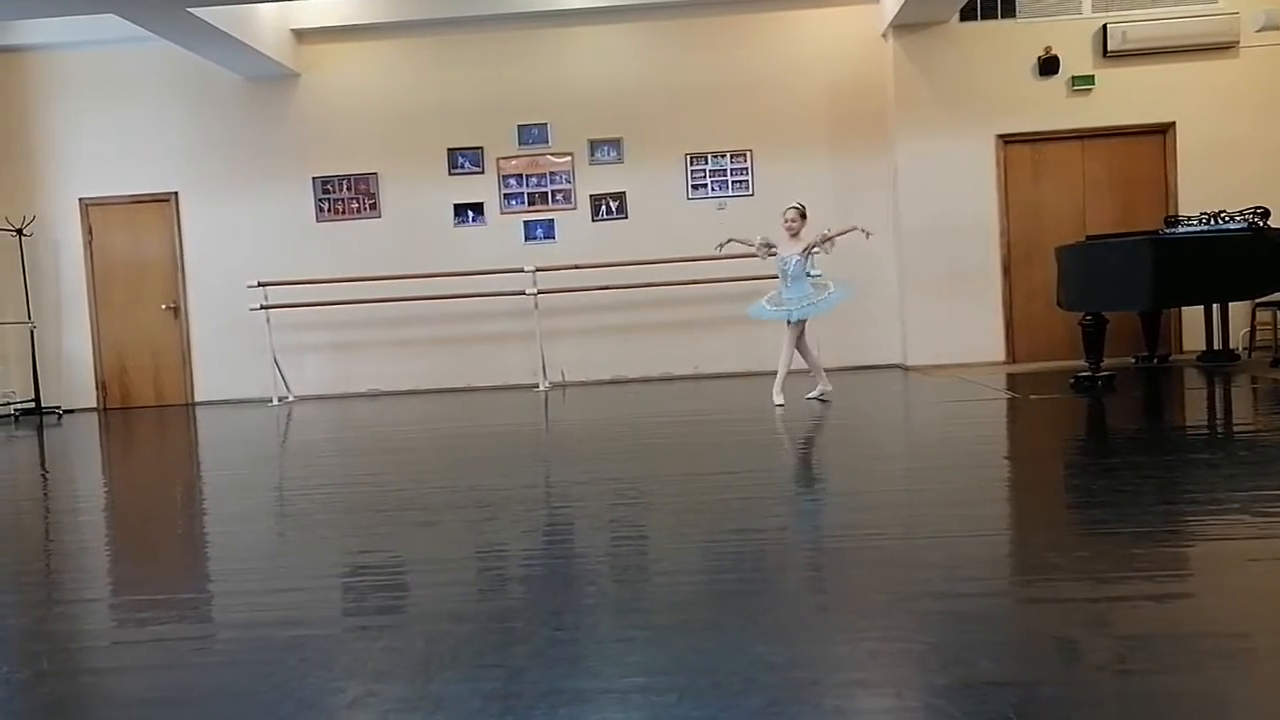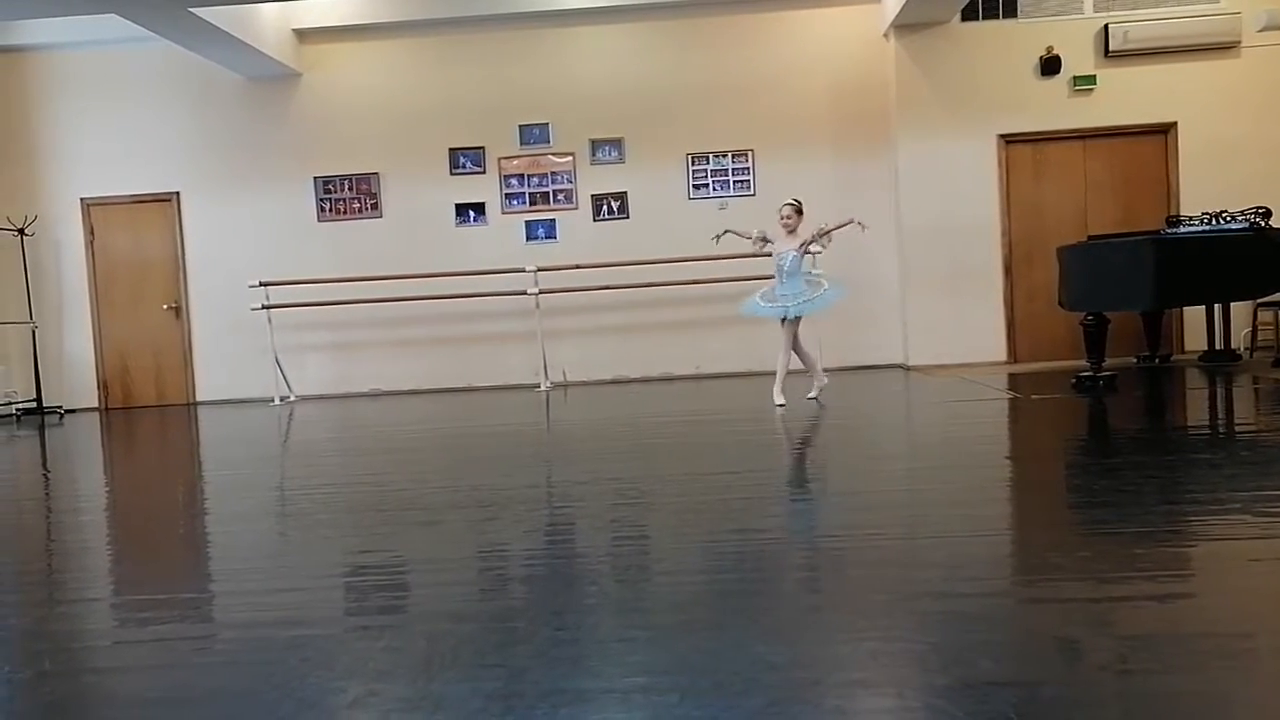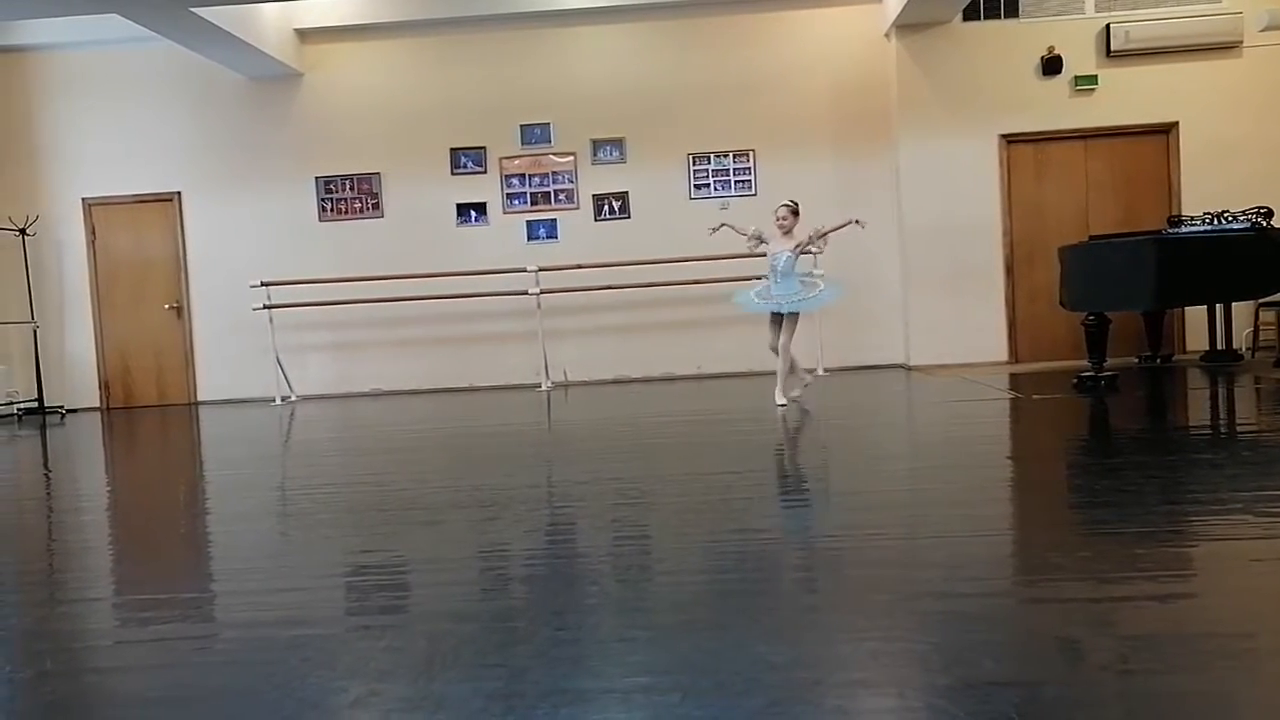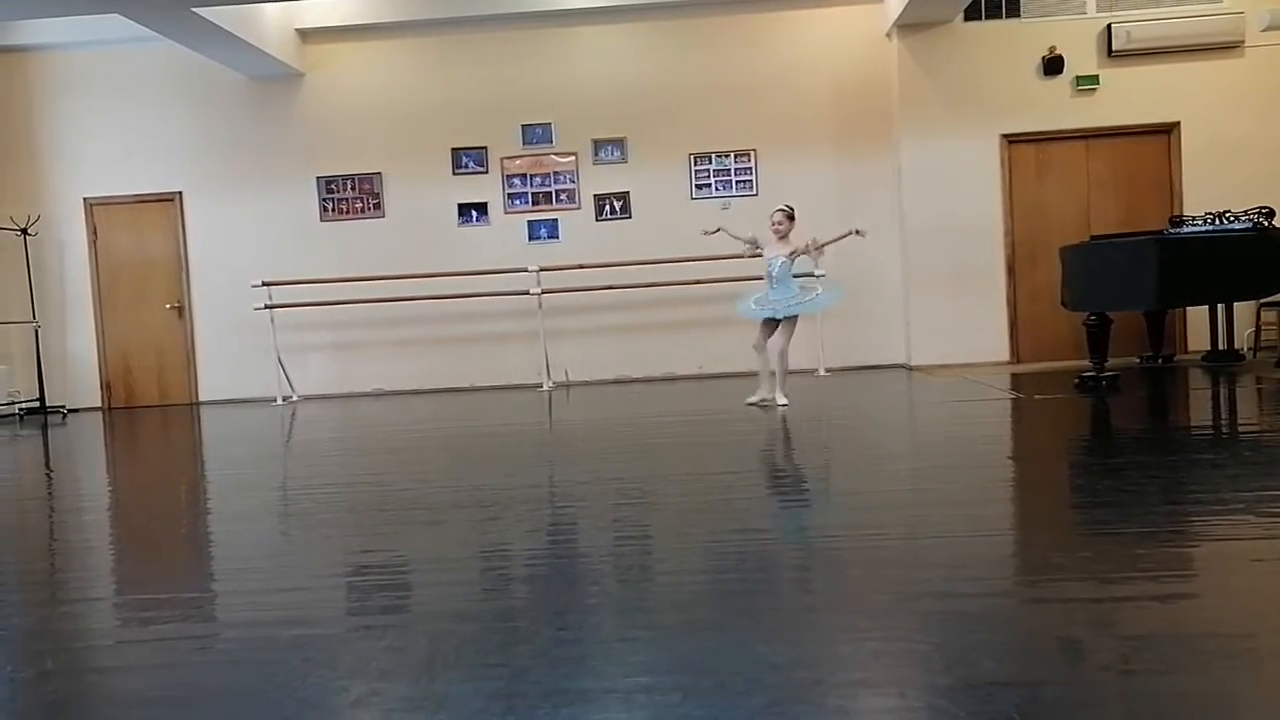
dt=0.1s
person 1, frame 1
left shoulder: (806, 245)
right shoulder: (779, 245)
left elbow: (829, 236)
right elbow: (754, 243)
left wrist: (857, 228)
right wrist: (730, 239)
left hip: (803, 298)
right hip: (786, 299)
left knee: (789, 342)
right knee: (799, 343)
left ankle: (778, 389)
right ankle: (824, 384)
person 1, frame 2
left shoulder: (803, 241)
right shoulder: (775, 241)
left elbow: (826, 230)
right elbow: (750, 235)
left wrist: (853, 222)
right wrist: (727, 231)
left hip: (798, 295)
right hip: (780, 296)
left knee: (787, 341)
right knee: (793, 342)
left ankle: (778, 389)
right ankle: (819, 378)
person 1, frame 3
left shoulder: (798, 243)
right shoulder: (771, 241)
left elbow: (825, 232)
right elbow: (746, 233)
left wrist: (850, 222)
right wrist: (724, 225)
left hip: (793, 296)
right hip: (774, 297)
left knee: (783, 343)
right knee: (774, 343)
left ankle: (781, 391)
right ankle: (802, 376)
person 1, frame 4
left shoulder: (793, 249)
right shoulder: (766, 247)
left elbow: (822, 243)
right elbow: (741, 238)
left wrist: (850, 232)
right wrist: (719, 230)
left hip: (790, 300)
right hip: (772, 303)
left knee: (781, 347)
right knee: (759, 344)
left ankle: (779, 391)
right ankle: (765, 389)
